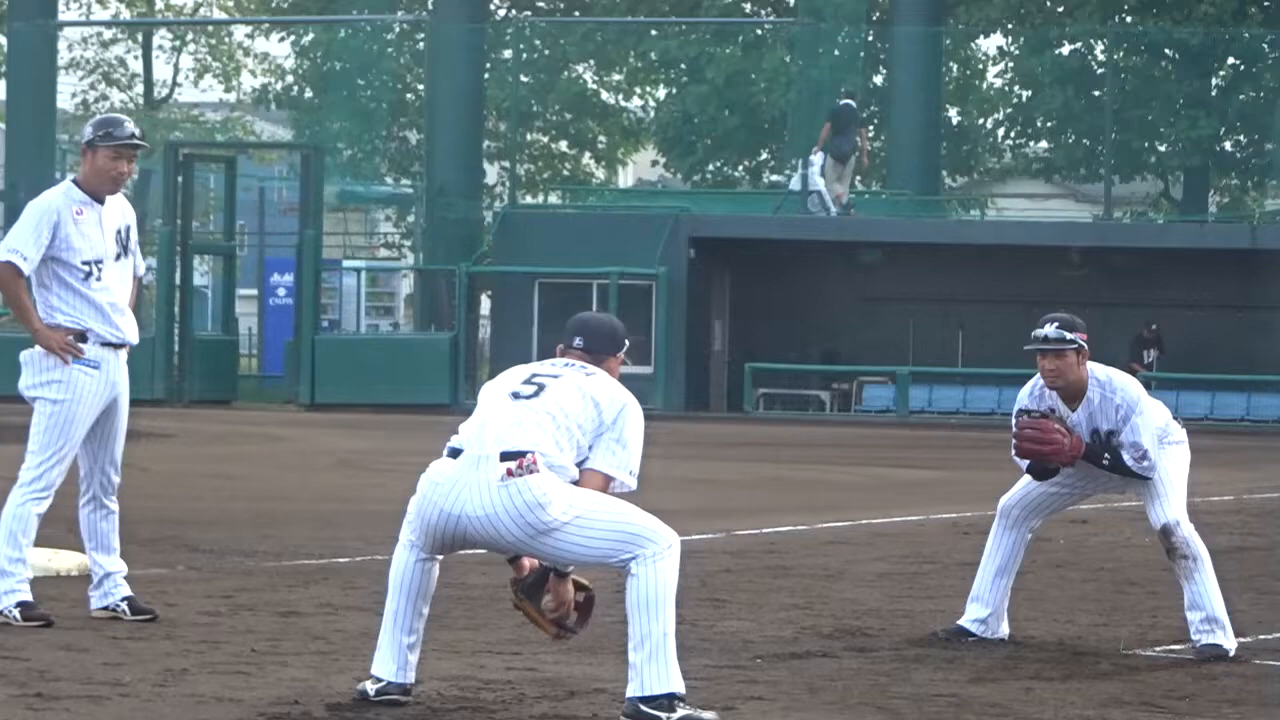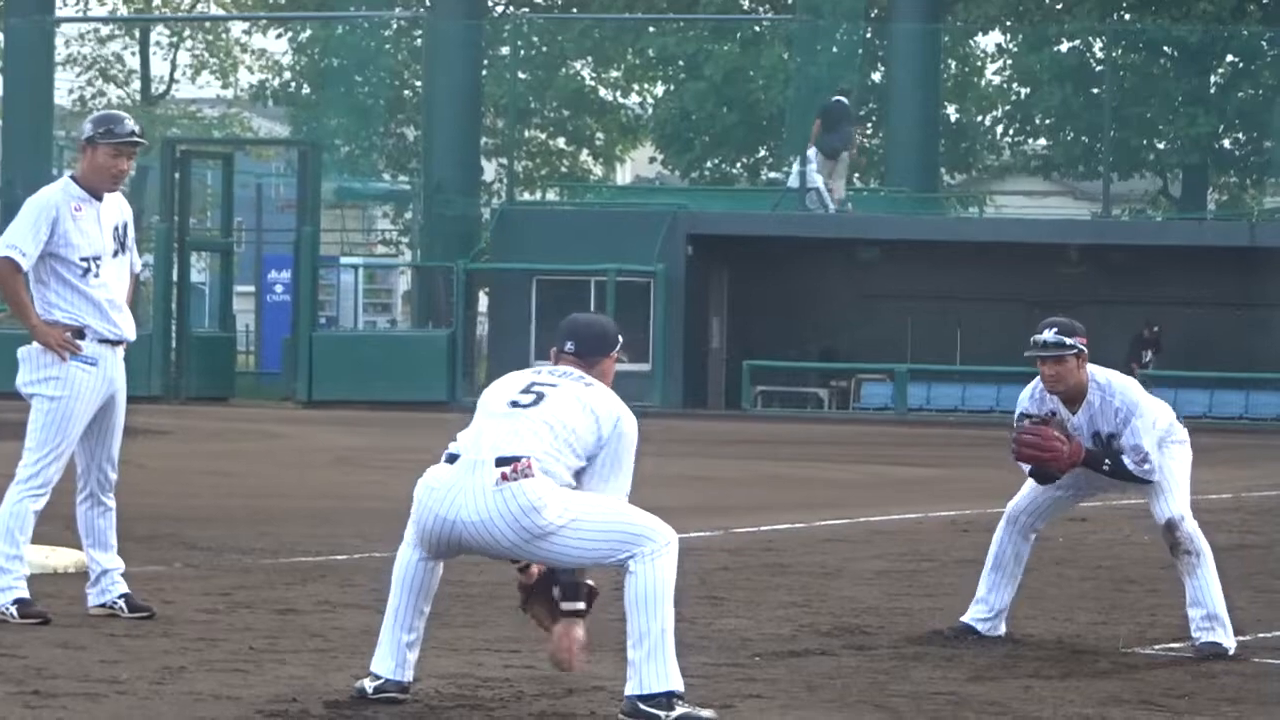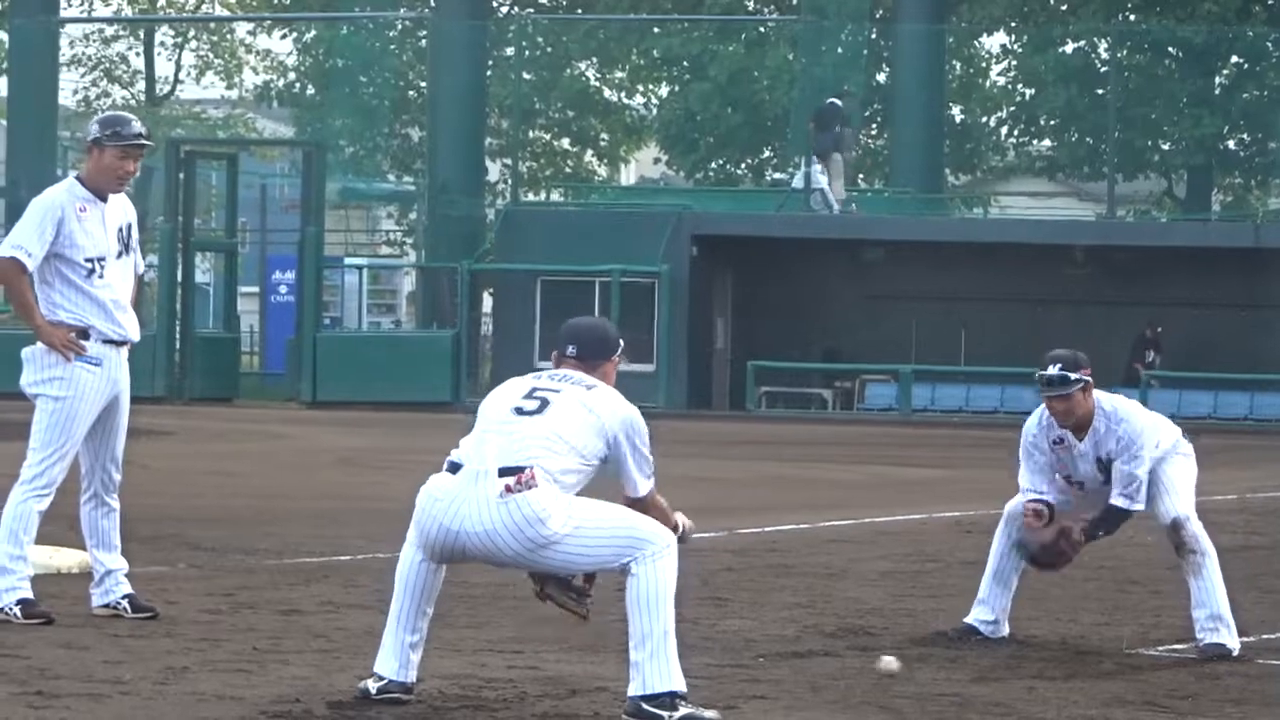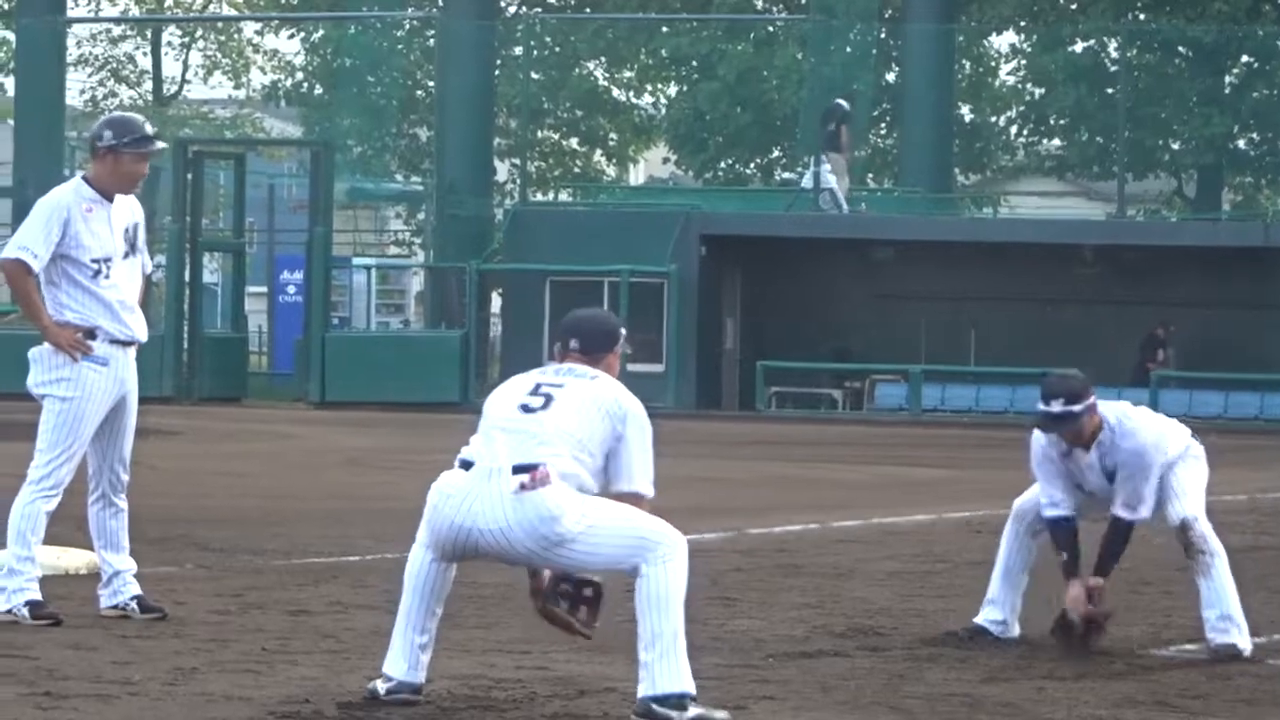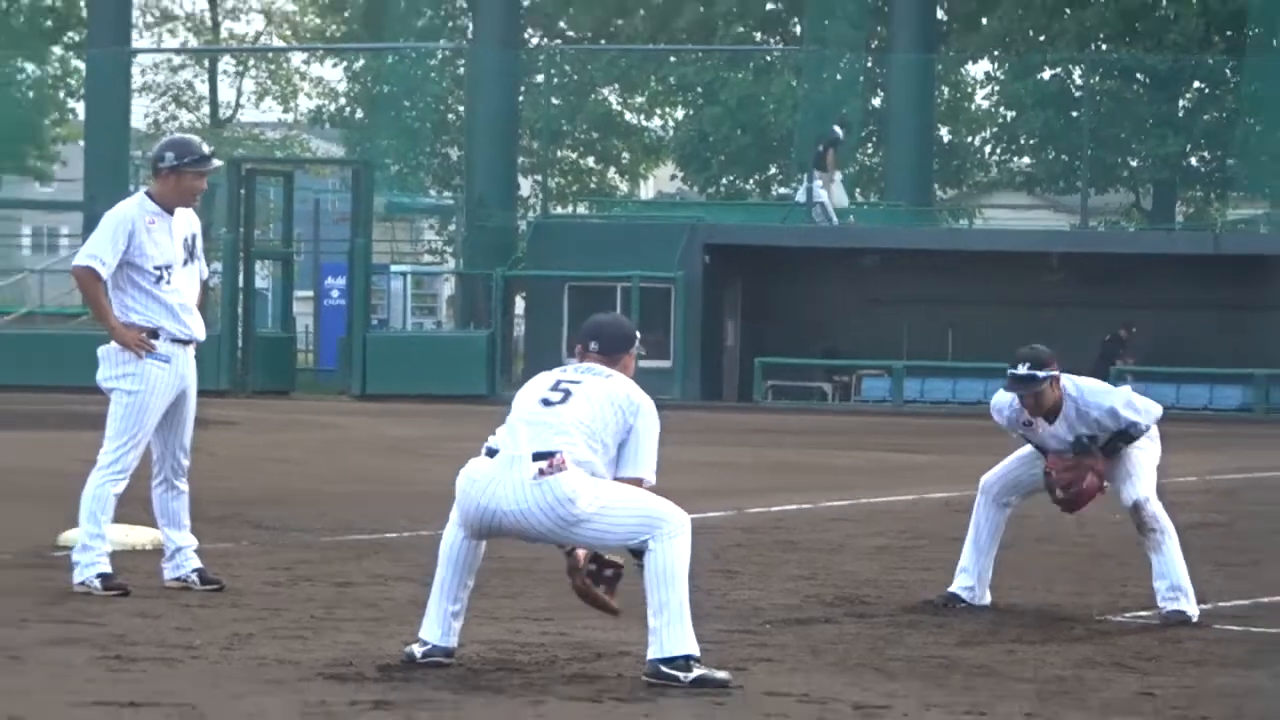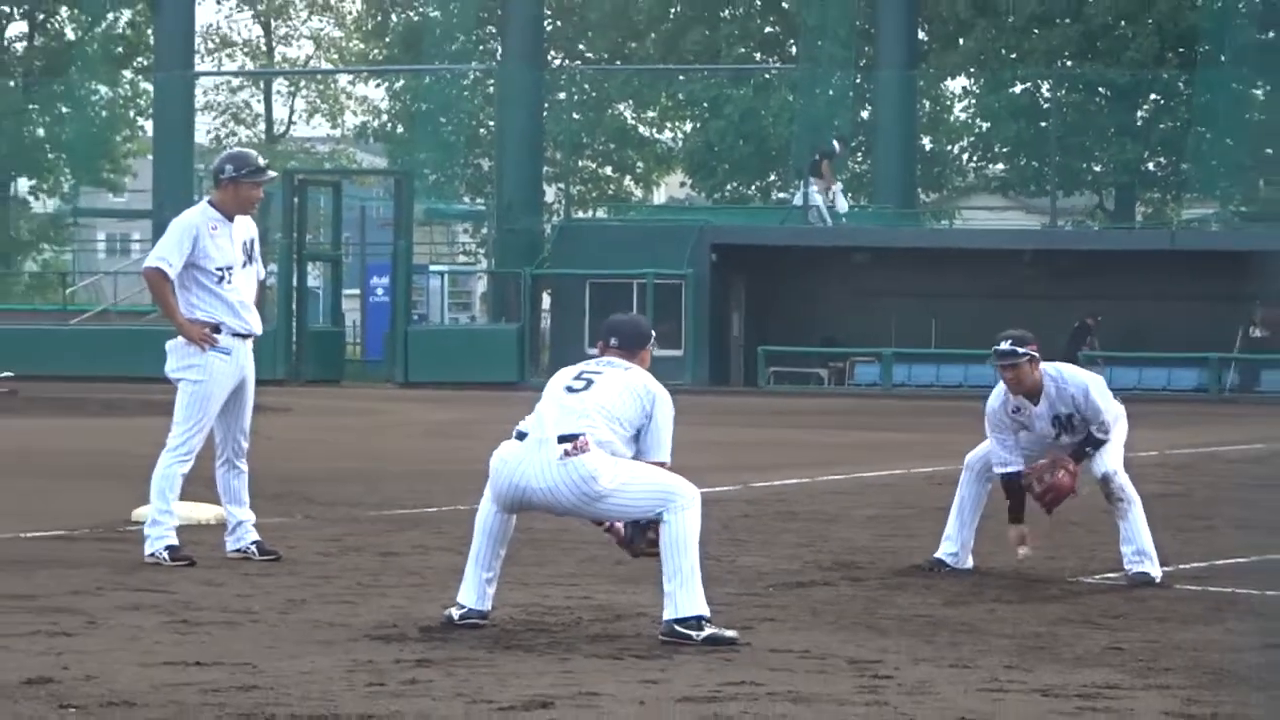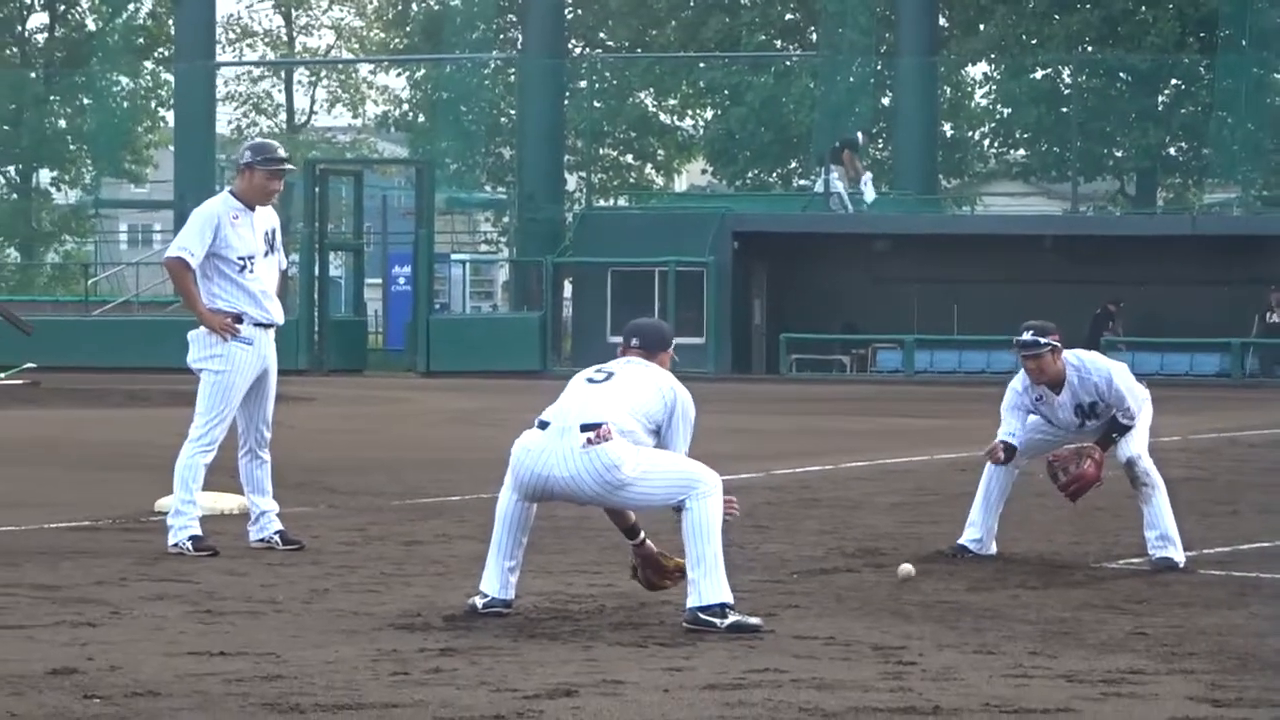
dt=0.3s
person 1, frame 1
left shoulder: (123, 210)
right shoulder: (53, 206)
left hip: (116, 361)
right hip: (73, 362)
left knee: (104, 484)
left ankle: (111, 590)
person 1, frame 2
left shoulder: (119, 207)
right shoulder: (51, 202)
left hip: (112, 358)
right hip: (70, 359)
left knee: (101, 482)
left ankle: (107, 587)
person 1, frame 3
left shoulder: (124, 208)
right shoulder: (57, 203)
left hip: (116, 359)
right hip: (74, 360)
left knee: (105, 482)
left ankle: (111, 589)
person 1, frame 4
left shoulder: (131, 208)
right shoulder: (63, 203)
right wrist: (48, 327)
left hip: (124, 360)
right hip: (81, 361)
left knee: (113, 483)
right knee: (48, 478)
left ankle: (119, 589)
person 1, frame 5
left shoulder: (189, 221)
right shoulder: (128, 216)
right elbow: (85, 268)
right wrist: (115, 328)
left hip: (184, 357)
right hip: (145, 358)
left knee: (175, 467)
right knee: (116, 462)
left ankle: (181, 562)
right ankle: (90, 565)
person 1, frame 6
left shoulder: (247, 227)
right shoulder: (193, 223)
right elbow: (154, 270)
right wrist: (182, 324)
left hip: (243, 349)
right hip: (209, 351)
left knee: (235, 450)
right knee: (183, 446)
left ankle: (241, 536)
right ankle: (159, 539)
person 1, frame 7
left shoulder: (269, 216)
right shoulder: (214, 212)
right elbow: (176, 260)
right wrist: (203, 313)
left hip: (265, 339)
right hip: (231, 340)
left knee: (258, 439)
right knee: (205, 435)
left ankle: (264, 525)
right ankle: (182, 529)
person 2, frame 1
left shoulder: (508, 376)
right shoulder: (619, 398)
right elbow: (591, 493)
left wrist: (515, 551)
right wrist: (562, 573)
left hip: (443, 488)
right hip: (518, 495)
left knee: (416, 540)
right knee: (655, 546)
left ankle: (389, 677)
person 2, frame 2
left shoulder: (505, 382)
right shoulder: (613, 410)
right elbow: (585, 519)
left wrist: (522, 559)
right wrist: (571, 614)
left hip: (442, 494)
right hip: (514, 500)
left knee: (421, 542)
right knee: (654, 543)
left ankle: (388, 673)
person 2, frame 3
left shoulder: (506, 388)
right shoulder: (617, 408)
right elbow: (642, 501)
left wrist: (530, 553)
right wrist: (674, 522)
left hip: (445, 505)
right hip: (517, 512)
left knee: (423, 541)
right knee: (654, 546)
left ankle: (391, 676)
person 2, frame 4
left shoulder: (510, 386)
right shoulder: (621, 400)
right elbow: (629, 504)
left wrist: (532, 563)
left hip: (458, 502)
right hip: (532, 508)
left knee: (432, 542)
right knee: (664, 547)
left ankle: (401, 676)
person 2, frame 5
left shoulder: (537, 382)
right shoulder: (634, 398)
right elbow: (631, 489)
left wrist: (568, 544)
left hip: (484, 486)
right hip: (550, 492)
left knee: (465, 522)
right knee: (670, 525)
left ankle: (435, 641)
right ankle: (673, 659)
person 2, frame 6
left shoulder: (564, 374)
right shoulder: (650, 387)
right elbow: (654, 471)
left wrist: (607, 519)
left hip: (517, 465)
right hip: (574, 471)
left knee: (498, 497)
right knee: (682, 498)
left ankle: (471, 605)
right ankle: (685, 620)
person 2, frame 7
left shoulder: (586, 375)
right shoulder: (671, 386)
right elbow: (672, 472)
left wrist: (636, 538)
right wrist: (707, 507)
left hip: (536, 456)
right hip: (596, 458)
left knee: (519, 485)
right knee: (704, 485)
left ankle: (494, 594)
right ankle: (709, 607)
person 3, frame 1
left shoulder: (1123, 393)
right shoulder: (1032, 397)
left elbow: (1143, 466)
right elbow: (1036, 470)
left wrist: (1082, 450)
right wrist: (1053, 457)
left hip: (1155, 447)
right hip: (1085, 456)
left knee: (1171, 524)
right knee: (1012, 509)
person 3, frame 2
left shoulder: (1123, 395)
right shoulder: (1032, 400)
left elbow: (1144, 469)
right elbow: (1038, 472)
left wrist: (1081, 457)
right wrist: (1054, 463)
left hip: (1158, 445)
right hip: (1085, 456)
left knee: (1175, 520)
right knee: (1019, 513)
person 3, frame 3
left shoulder: (1128, 423)
right shoulder: (1037, 429)
left elbow: (1125, 503)
right elbow: (1038, 493)
left wrist: (1082, 537)
right wrist: (1038, 511)
right hip: (1086, 474)
left knee: (1181, 520)
right knee: (1016, 514)
person 3, frame 4
left shoulder: (1135, 435)
right shoulder: (1045, 440)
left elbow: (1127, 514)
right elbow: (1058, 511)
right hip: (1096, 479)
left knee: (1188, 522)
right knee: (1025, 512)
person 3, frame 5
left shoulder: (1095, 400)
right shoulder: (1006, 408)
left elbow: (1148, 414)
left wrist: (1105, 454)
right wrist: (1051, 455)
left hip: (1124, 443)
right hip: (1057, 452)
left knee: (1141, 501)
right knee: (992, 487)
left ankle: (1177, 602)
right ankle: (969, 590)
person 3, frame 6
left shoulder: (1075, 382)
right shoulder: (999, 404)
left elbow: (1104, 424)
right elbow: (1008, 464)
left wrist: (1072, 462)
right wrist: (1016, 520)
left hip: (1094, 428)
right hip: (1038, 435)
left knee: (1110, 474)
right knee: (976, 464)
left ankle: (1143, 566)
right ankle: (953, 555)
person 3, frame 7
left shoulder: (1098, 371)
right shoulder: (1020, 389)
left elbow: (1130, 410)
right elbow: (1008, 438)
left wrist: (1098, 449)
right wrist: (1000, 452)
left hip: (1121, 411)
right hip: (1060, 421)
left knee: (1134, 457)
right knee: (1002, 452)
left ankle: (1166, 551)
right ankle: (976, 541)
